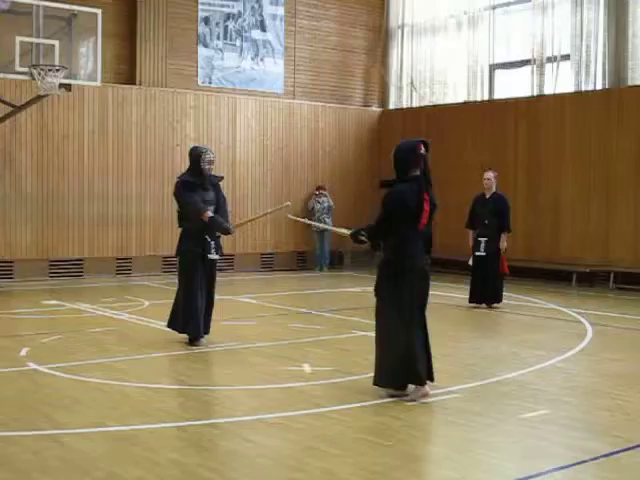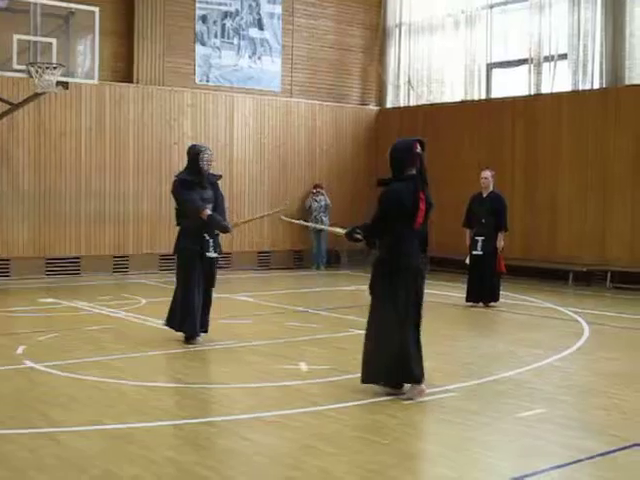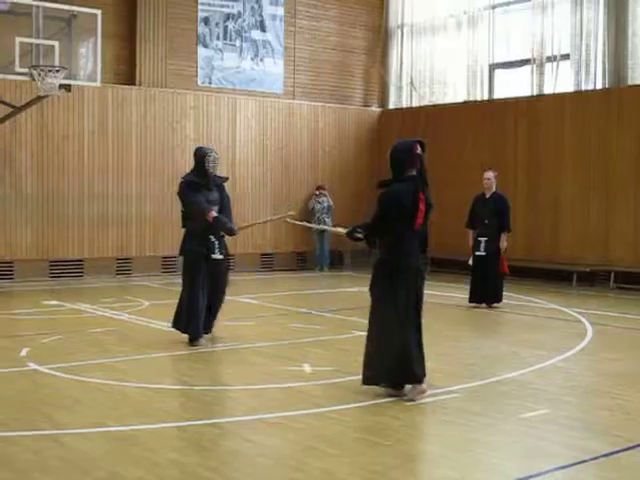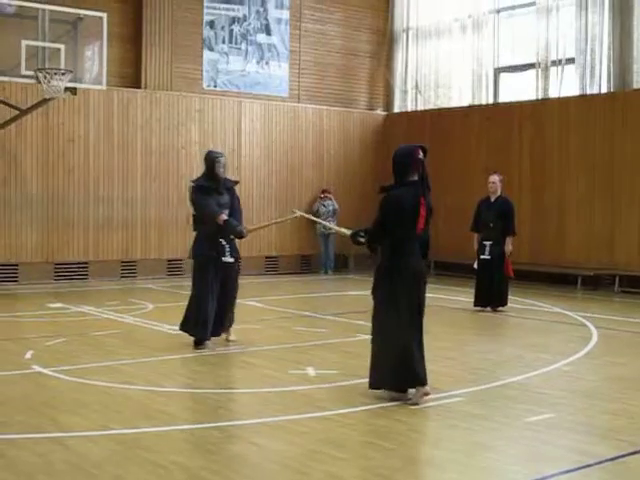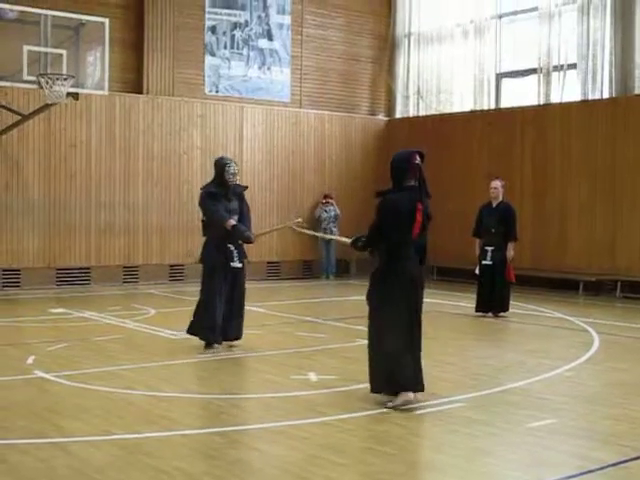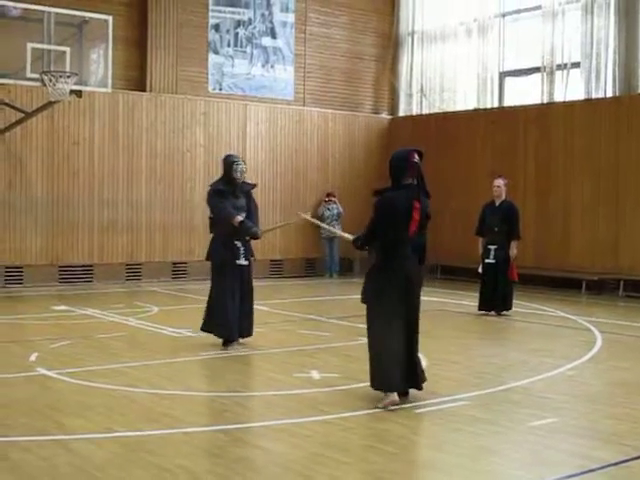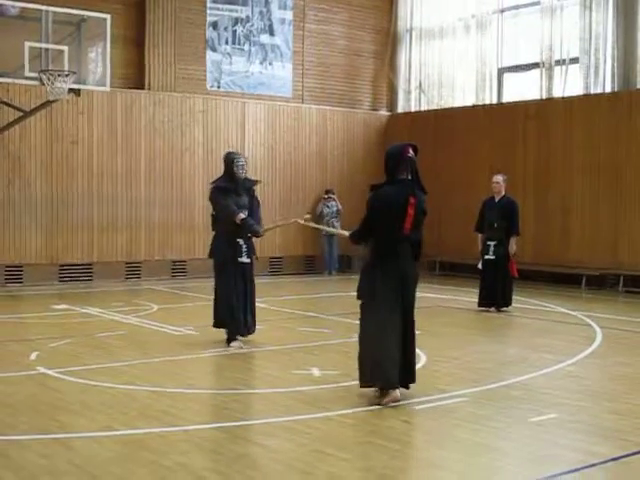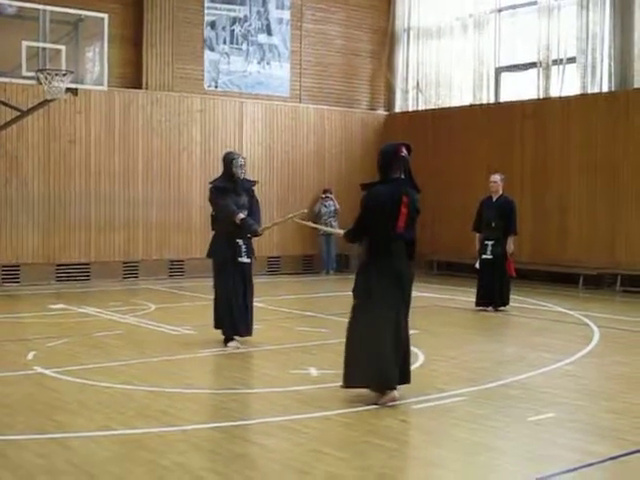
dt=0.2s
person 1, frame 1
left shoulder: (397, 193)
right shoulder: (426, 192)
left elbow: (382, 227)
left wrist: (360, 234)
right wrist: (371, 234)
left hip: (399, 264)
right hip: (419, 262)
left knee: (399, 320)
right knee: (413, 318)
left ankle: (418, 381)
right ankle: (400, 380)
person 1, frame 2
left shoulder: (393, 192)
right shoulder: (422, 191)
left elbow: (378, 226)
left wrist: (356, 232)
right wrist: (366, 232)
left hip: (395, 262)
right hip: (415, 260)
left knee: (394, 318)
right knee: (408, 317)
left ankle: (414, 379)
right ankle: (395, 379)
person 1, frame 3
left shoulder: (393, 193)
right shoulder: (422, 192)
left elbow: (378, 226)
left wrist: (357, 232)
right wrist: (367, 232)
left hip: (395, 263)
right hip: (414, 261)
left knee: (394, 319)
right knee: (408, 318)
left ankle: (415, 379)
right ankle: (396, 380)
person 1, frame 4
left shoulder: (394, 197)
right shoulder: (424, 196)
left elbow: (379, 231)
left wrist: (360, 236)
right wrist: (370, 237)
left hip: (396, 266)
right hip: (416, 265)
left knee: (395, 322)
right knee: (410, 321)
left ankle: (417, 382)
right ankle: (400, 383)
person 1, frame 5
left shoulder: (391, 202)
right shoulder: (422, 202)
left elbow: (376, 235)
left wrist: (360, 243)
right wrist: (370, 242)
left hip: (392, 271)
right hip: (413, 270)
left knee: (389, 327)
right knee: (408, 326)
left ankle: (401, 387)
right ankle: (407, 385)
person 1, frame 6
left shoulder: (388, 200)
right shoulder: (421, 201)
left elbow: (373, 234)
left wrist: (359, 242)
right wrist: (370, 241)
left hip: (389, 269)
right hip: (412, 269)
left knee: (385, 327)
right knee: (406, 324)
left ankle: (391, 388)
right ankle: (405, 383)
person 1, frame 7
left shoulder: (382, 195)
right shoulder: (418, 196)
left elbow: (367, 230)
right elbow: (413, 230)
left wrist: (355, 237)
left hip: (384, 266)
right hip: (408, 266)
left knee: (380, 323)
right knee: (401, 321)
left ankle: (389, 385)
right ankle: (398, 380)
person 1, frame 8
left shoulder: (375, 194)
right shoulder: (411, 195)
left elbow: (360, 230)
right elbow: (407, 229)
left wrist: (349, 235)
left hip: (379, 265)
right hip: (402, 265)
left knee: (375, 322)
right knee: (395, 321)
left ankle: (387, 385)
right ankle: (391, 380)
person 2, frame 1
left shoulder: (214, 183)
right shoulder: (184, 185)
left elbow: (221, 206)
right elbow: (197, 208)
left wrist: (223, 224)
right wrist: (217, 222)
left hip: (210, 240)
right hip: (192, 241)
left knee: (207, 286)
right knee: (193, 287)
left ankle: (198, 329)
right ankle: (194, 332)
person 2, frame 2
left shoulder: (212, 181)
right shoulder: (182, 183)
left elbow: (219, 205)
right elbow: (196, 206)
left wrist: (221, 222)
right wrist: (215, 221)
left hip: (209, 238)
right hip: (190, 239)
left knee: (206, 283)
right knee: (190, 285)
left ankle: (197, 326)
right ankle: (190, 331)
person 2, frame 3
left shoulder: (218, 184)
right shoulder: (189, 185)
left elbow: (225, 207)
right elbow: (201, 208)
left wrist: (227, 224)
right wrist: (221, 222)
left hip: (215, 240)
right hip: (196, 240)
left knee: (217, 283)
right knee: (196, 287)
left ankle: (207, 321)
right ankle: (194, 332)
person 2, frame 4
left shoulder: (229, 187)
right shoulder: (200, 189)
left elbow: (236, 210)
right elbow: (212, 211)
left wrist: (237, 227)
right wrist: (231, 225)
left hip: (226, 243)
right hip: (207, 244)
left knee: (228, 288)
right knee: (205, 290)
left ankle: (224, 326)
right ankle: (200, 336)
person 2, frame 5
left shoulder: (238, 193)
right shoulder: (209, 195)
left elbow: (245, 216)
right elbow: (220, 217)
left wrist: (245, 232)
right wrist: (239, 230)
left hip: (235, 248)
right hip: (216, 249)
left knee: (235, 293)
right knee: (214, 293)
left ankle: (228, 334)
right ankle: (210, 338)
person 2, frame 6
left shoulder: (246, 191)
right shoulder: (217, 193)
left elbow: (252, 213)
right elbow: (228, 213)
left wrist: (252, 229)
right wrist: (246, 227)
left hip: (242, 246)
right hip: (223, 247)
left knee: (243, 290)
right knee: (225, 291)
left ankle: (235, 333)
right ankle: (228, 336)
person 2, frame 7
left shoulder: (248, 188)
right shoulder: (219, 190)
left elbow: (255, 210)
right elbow: (230, 211)
left wrist: (254, 226)
right wrist: (248, 224)
left hip: (244, 243)
right hip: (225, 244)
left knee: (245, 287)
right knee: (229, 289)
left ankle: (239, 329)
right ankle: (233, 334)
person 2, frame 8
left shoulder: (247, 188)
right shoulder: (218, 190)
left elbow: (254, 210)
right elbow: (229, 210)
left wrist: (254, 226)
right wrist: (247, 223)
left hip: (243, 243)
right hip: (224, 244)
left knee: (243, 288)
right knee: (227, 289)
left ankle: (236, 329)
right ankle: (229, 334)
person 3, frame 1
left shoulder: (501, 200)
right shoulder: (478, 199)
left elbow: (505, 223)
right elbow: (471, 221)
left wrist: (503, 240)
right wrist: (471, 238)
left hip: (494, 240)
right hip: (479, 240)
left knee: (493, 270)
right knee: (478, 269)
left ankle: (491, 299)
right ankle: (478, 298)
person 3, frame 2
left shoulder: (498, 199)
right shoulder: (474, 198)
left elbow: (502, 222)
right elbow: (468, 219)
left wrist: (500, 239)
right wrist: (468, 237)
left hip: (491, 239)
right hip: (476, 238)
left knee: (490, 269)
right knee: (475, 268)
left ankle: (488, 298)
right ankle: (475, 297)
person 3, frame 3
left shoulder: (501, 200)
right shoulder: (477, 199)
left elbow: (505, 223)
right elbow: (471, 220)
left wrist: (503, 240)
right wrist: (471, 238)
left hip: (494, 240)
right hip: (479, 239)
left knee: (493, 270)
right knee: (478, 269)
left ankle: (491, 299)
right ankle: (478, 298)
person 3, frame 4
left shoulder: (506, 203)
right shoulder: (482, 203)
left elbow: (510, 227)
right elbow: (476, 224)
left wrist: (508, 244)
right wrist: (476, 242)
left hip: (499, 244)
right hip: (484, 243)
left knee: (498, 273)
right knee: (483, 273)
left ankle: (496, 303)
right ankle: (483, 302)
person 3, frame 5
left shoulder: (507, 209)
right shoulder: (484, 208)
left elbow: (511, 232)
right elbow: (478, 230)
left wrist: (510, 249)
right wrist: (477, 247)
left hip: (501, 249)
right hip: (486, 248)
left knee: (500, 279)
right knee: (484, 278)
left ankle: (497, 308)
right ankle: (485, 307)
person 3, frame 6
left shoulder: (511, 208)
right shoulder: (487, 207)
left elbow: (515, 231)
right elbow: (481, 228)
left wrist: (513, 248)
right wrist: (480, 246)
left hip: (504, 248)
right hip: (489, 247)
left knee: (503, 278)
right knee: (487, 276)
left ankle: (500, 307)
right ankle: (487, 306)
person 3, frame 7
left shoulder: (510, 203)
right shoulder: (487, 203)
left elbow: (514, 227)
right elbow: (480, 224)
left wrist: (512, 244)
right wrist: (480, 242)
left hip: (503, 243)
right hip: (488, 243)
left knee: (503, 274)
right knee: (487, 273)
left ankle: (500, 303)
right ankle: (487, 302)
person 3, frame 8
left shoulder: (508, 203)
right shoulder: (484, 202)
left elbow: (511, 226)
right elbow: (478, 224)
left wrist: (510, 243)
right wrist: (477, 241)
left hip: (501, 243)
right hip: (486, 242)
left knee: (500, 273)
right knee: (484, 272)
left ankle: (498, 302)
right ankle: (485, 301)
